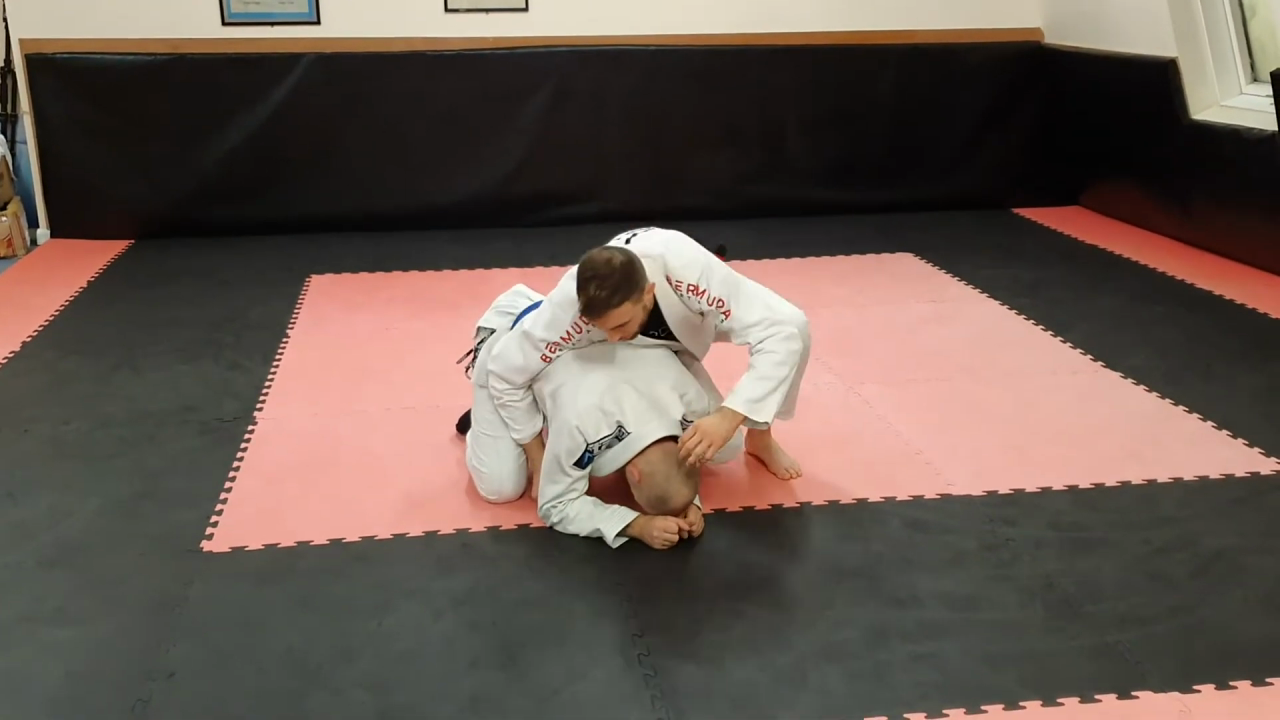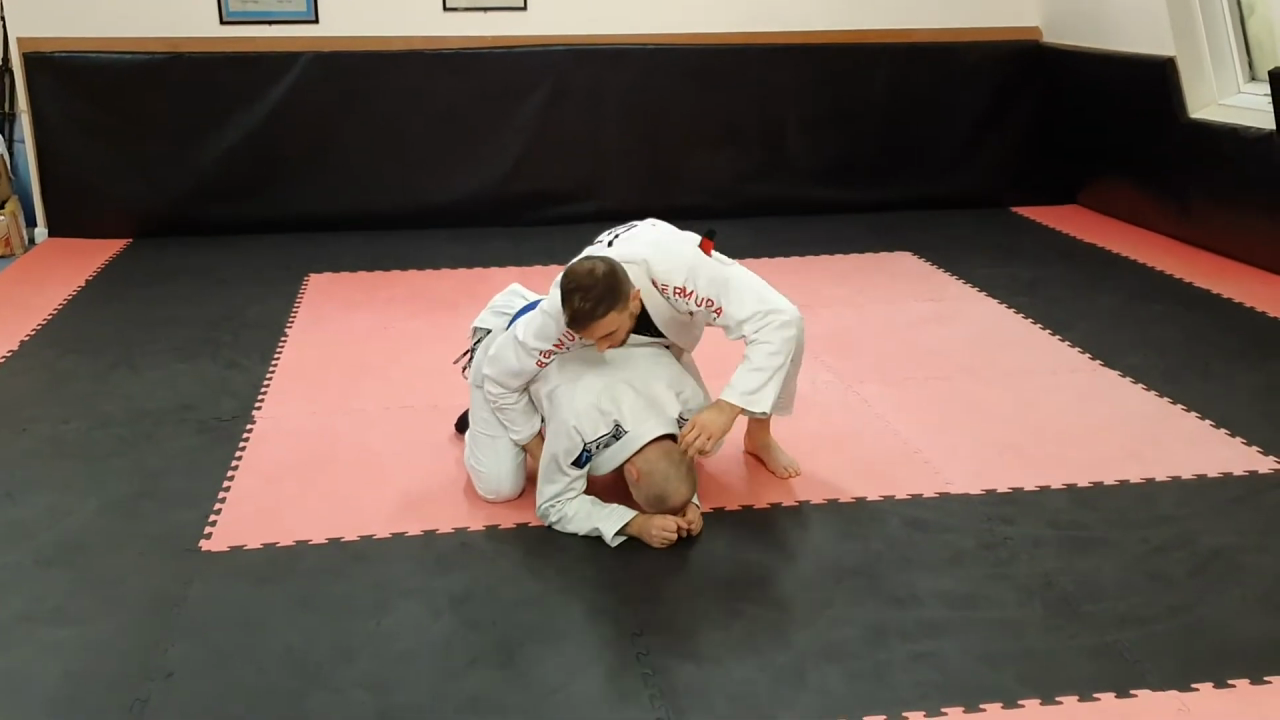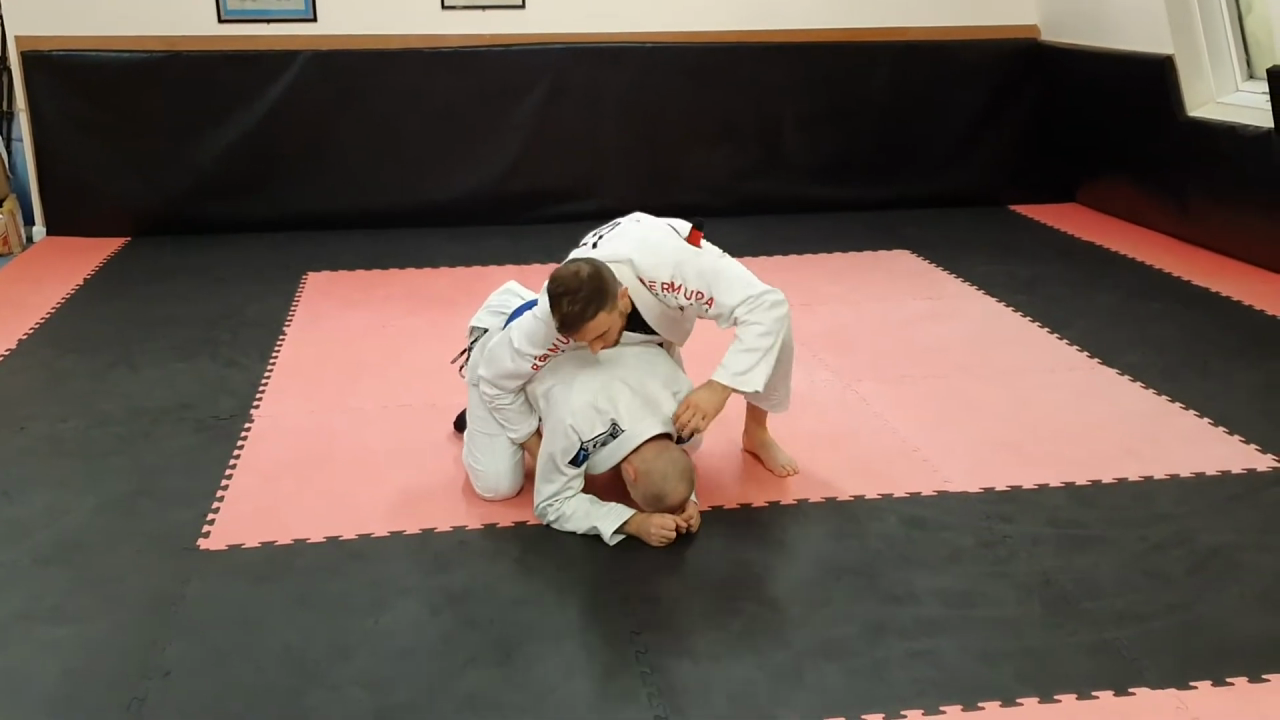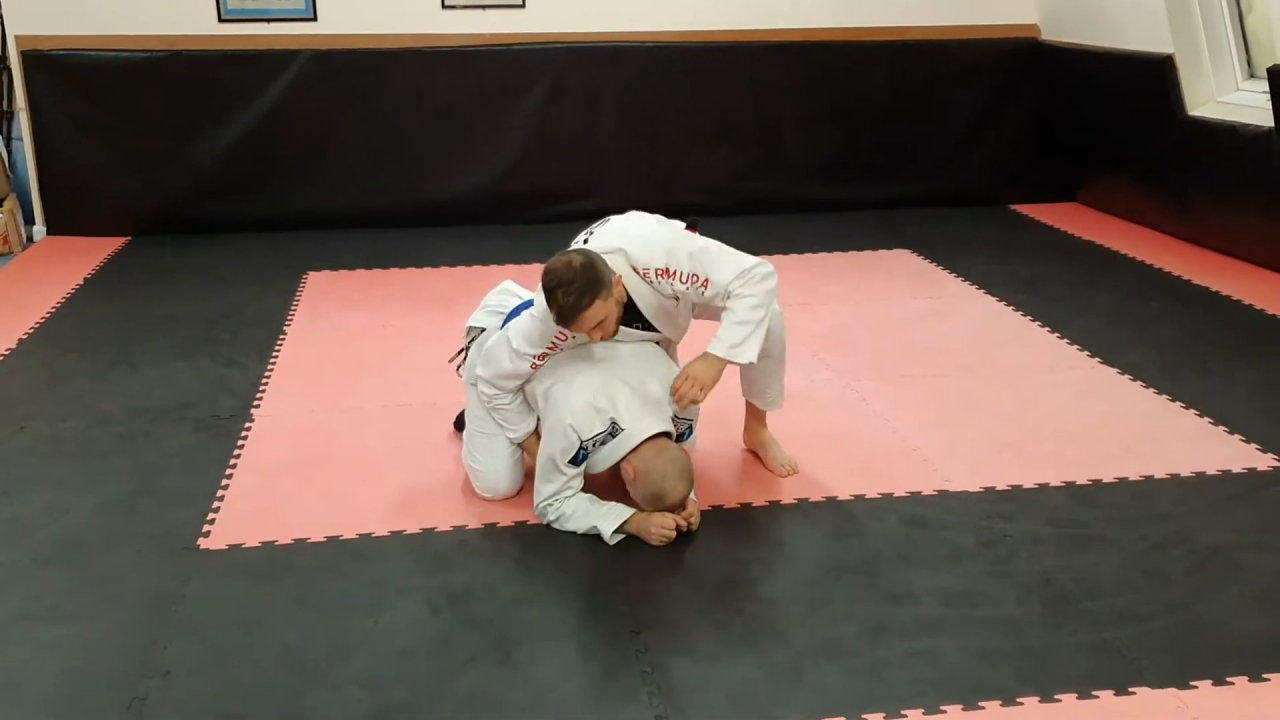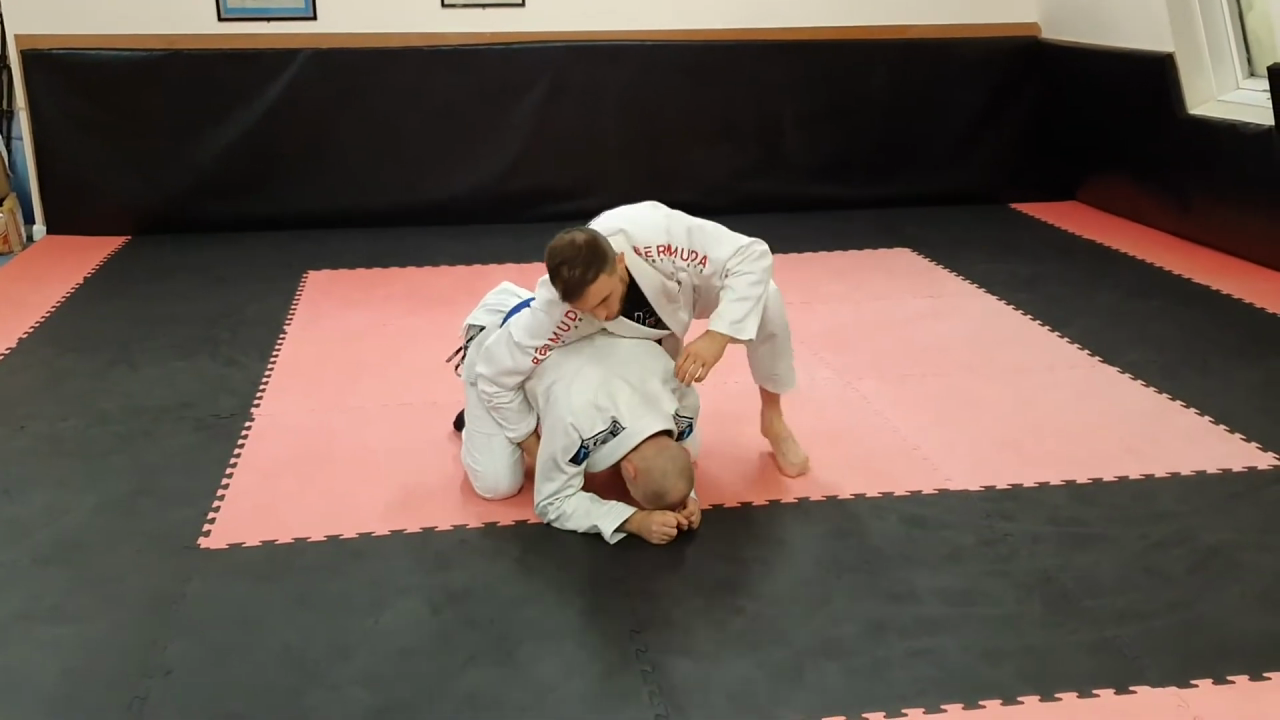
dt=0.1s
person 1, frame 1
left shoulder: (691, 272)
right shoulder: (570, 311)
left elbow: (783, 331)
right elbow: (503, 373)
left wrist: (729, 416)
right wrist: (538, 459)
right hip: (650, 341)
left knee: (792, 329)
right knee: (710, 449)
left ankle: (760, 439)
person 1, frame 2
left shoulder: (680, 272)
right shoulder: (559, 318)
left elbow: (777, 321)
right elbow: (500, 380)
left wrist: (726, 408)
right wrist: (540, 458)
right hip: (645, 338)
left knee: (786, 323)
right knee: (703, 441)
left ankle: (758, 436)
person 1, frame 3
left shoulder: (666, 263)
right shoulder: (550, 323)
left elbow: (767, 303)
right elbow: (495, 382)
left wrist: (720, 387)
right wrist: (540, 455)
right hip: (641, 326)
left knee: (768, 319)
left ankle: (756, 432)
person 1, frame 4
left shoulder: (660, 252)
right shoulder: (546, 321)
left elbow: (756, 275)
right elbow: (493, 381)
left wrist: (715, 358)
right wrist: (539, 454)
right hip: (640, 326)
left knee: (766, 318)
left ankle: (756, 430)
person 1, frame 5
left shoulder: (653, 231)
right shoulder: (552, 311)
left elbow: (751, 254)
right elbow: (494, 378)
left wrist: (717, 336)
right wrist: (536, 451)
left hip: (679, 281)
left knee: (762, 304)
left ankle: (772, 419)
person 2, frame 1
left shoulder: (693, 401)
right shoulder: (581, 423)
left elbow: (687, 461)
right elbow: (556, 507)
left wrist: (688, 504)
right wrist: (638, 525)
right knee: (501, 488)
right ankle: (483, 420)
person 2, frame 2
left shoulder: (688, 400)
right shoulder: (577, 423)
left elbow: (680, 461)
right elbow: (554, 505)
left wrist: (688, 503)
right wrist: (635, 524)
right knee: (498, 486)
right ankle: (479, 412)
person 2, frame 3
left shoulder: (683, 399)
right shoulder: (574, 421)
left elbow: (671, 463)
right elbow: (552, 504)
left wrist: (685, 500)
right wrist: (634, 523)
right knee: (496, 486)
right ankle: (478, 416)
person 2, frame 4
right shoulder: (573, 420)
left elbow: (670, 459)
right elbow: (552, 504)
left wrist: (684, 498)
right wrist: (634, 522)
right knee: (496, 485)
right ankle: (476, 416)
person 2, frame 5
left shoulder: (683, 398)
right shoulder: (574, 417)
left elbow: (670, 461)
right elbow: (552, 503)
left wrist: (684, 496)
right wrist: (635, 521)
right knee: (496, 486)
right ankle: (477, 418)
